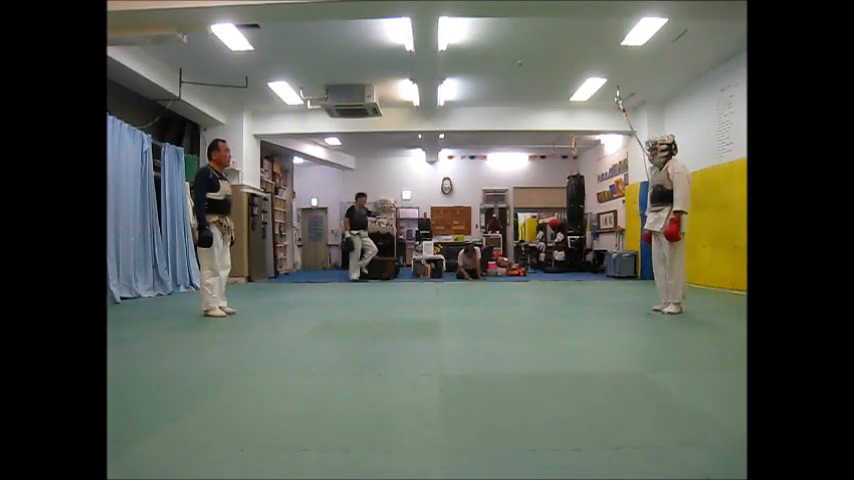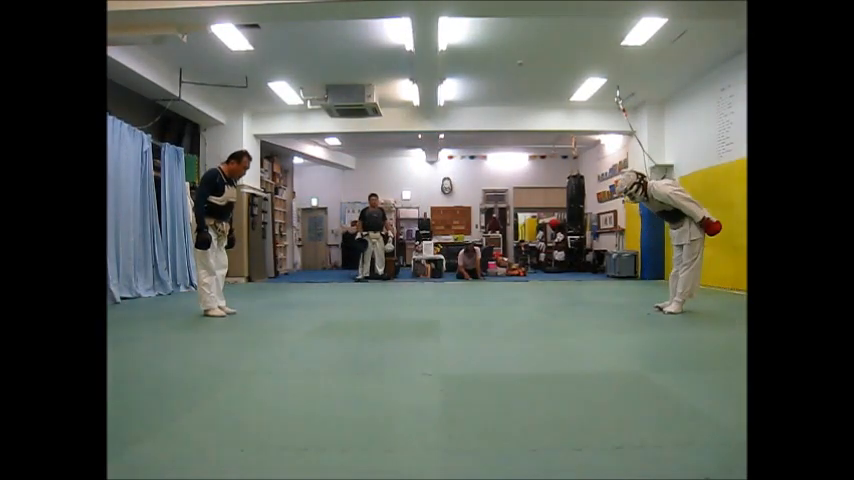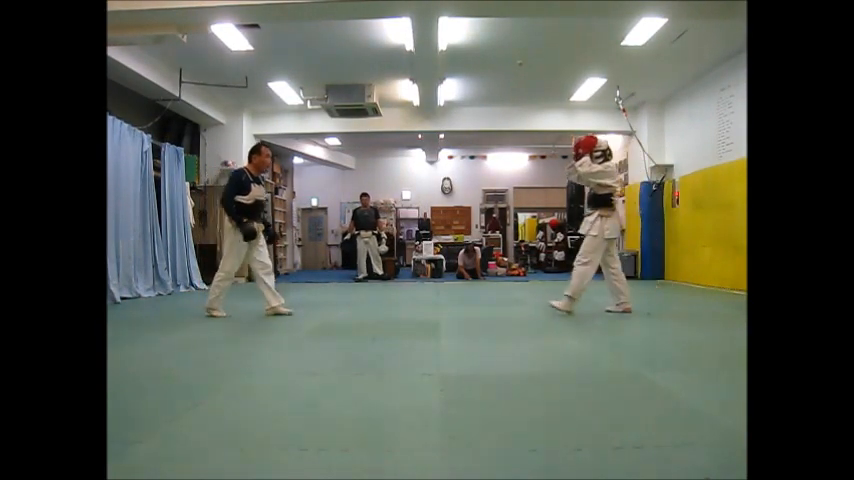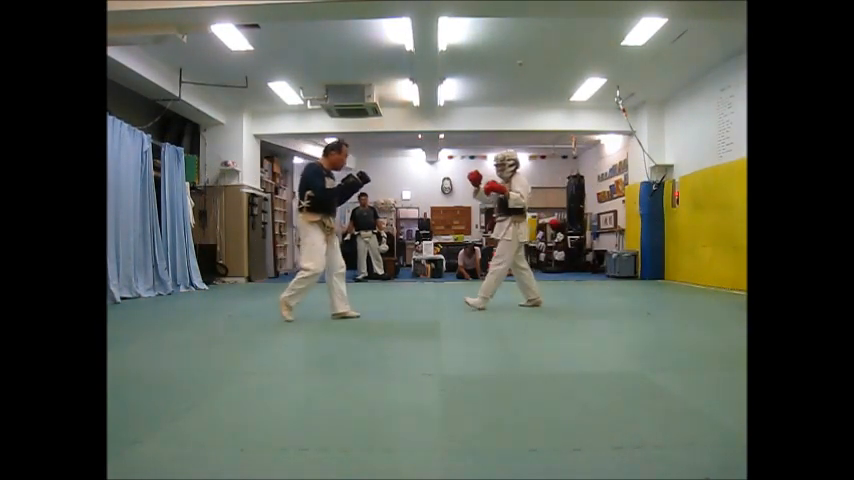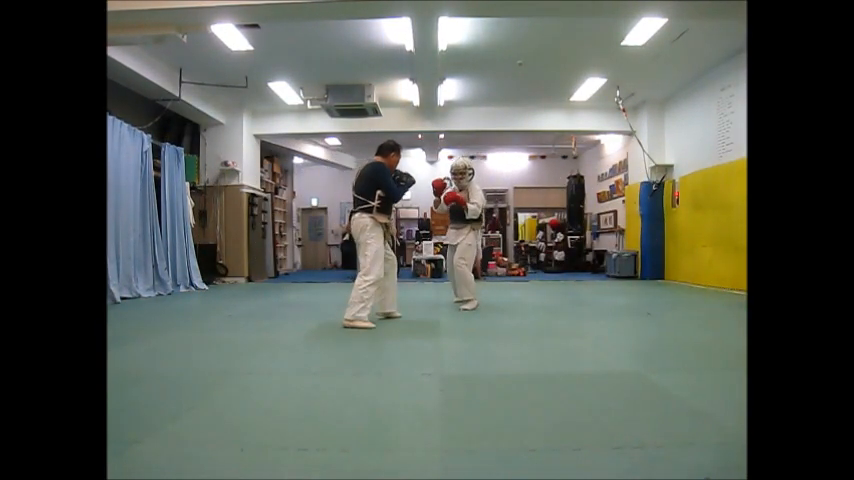
dt=1s
person 1, frame 1
left shoulder: (223, 176)
right shoulder: (205, 174)
right elbow: (199, 203)
left wrist: (229, 227)
right wrist: (203, 228)
left hip: (222, 225)
right hip: (210, 225)
left knee: (223, 267)
right knee: (210, 267)
left ankle: (220, 303)
right ankle: (210, 306)
person 1, frame 2
left shoulder: (231, 180)
right shoulder: (212, 176)
right elbow: (199, 204)
left wrist: (230, 231)
right wrist: (202, 230)
left hip: (220, 227)
right hip: (207, 226)
left knee: (220, 266)
right knee: (207, 267)
left ankle: (219, 303)
right ankle: (209, 306)
person 1, frame 3
left shoulder: (259, 179)
right shoulder: (238, 176)
right elbow: (226, 201)
left wrist: (266, 226)
right wrist: (242, 224)
left hip: (254, 228)
right hip: (238, 227)
left knee: (264, 267)
right knee: (228, 269)
left ankle: (274, 305)
right ankle: (212, 306)
person 1, frame 4
left shoulder: (328, 174)
right shoulder: (312, 169)
left elbow: (336, 201)
right elbow: (322, 195)
left wrist: (354, 187)
right wrist: (345, 186)
left hip: (326, 225)
right hip: (311, 223)
left knee: (337, 268)
right knee: (314, 267)
left ankle: (341, 309)
right ankle: (287, 300)
person 1, frame 5
left shoulder: (370, 168)
right shoulder: (379, 168)
right elbow: (394, 196)
left wrist: (396, 182)
right wrist: (406, 183)
left hip: (370, 223)
right hip: (369, 223)
left knee: (389, 263)
right knee: (372, 272)
left ankle: (387, 308)
right ankle: (353, 317)
person 2, frame 1
left shoulder: (677, 169)
right shoulder: (655, 171)
left elbow: (681, 197)
left wrist: (675, 221)
right wrist: (648, 224)
left hip: (670, 221)
right hip: (656, 222)
left knee: (673, 263)
right knee: (659, 264)
left ankle: (675, 303)
right ankle: (665, 301)
person 2, frame 2
left shoulder: (661, 190)
right shoulder: (645, 195)
left elbow: (689, 205)
left wrist: (707, 224)
left hip: (692, 226)
right hip: (678, 229)
left knee: (688, 265)
right knee: (678, 265)
left ankle: (678, 302)
right ankle: (673, 300)
person 2, frame 3
left shoulder: (609, 169)
right shoulder: (596, 174)
left elbow: (583, 171)
right elbow: (573, 175)
left wrist: (585, 153)
right wrist: (578, 157)
left hip: (602, 223)
right hip: (599, 222)
left knee: (584, 261)
right knee: (611, 264)
left ankle: (568, 302)
right ankle: (623, 303)
person 2, frame 4
left shoulder: (519, 180)
right shoulder: (504, 182)
left elbow: (520, 200)
right elbow: (486, 198)
left wrist: (502, 190)
right wrist: (477, 185)
left hip: (514, 227)
right hip: (506, 226)
left knee: (498, 264)
right knee: (519, 264)
left ankle: (482, 299)
right ankle: (533, 297)
person 2, frame 5
left shoulder: (475, 190)
right shoulder: (453, 190)
left elbow: (475, 211)
right elbow: (439, 208)
left wrist: (461, 202)
right wrist: (438, 195)
left hip: (469, 233)
right hip: (454, 232)
left knee: (460, 264)
right knee: (452, 266)
left ankle: (470, 299)
right ankle: (461, 294)
